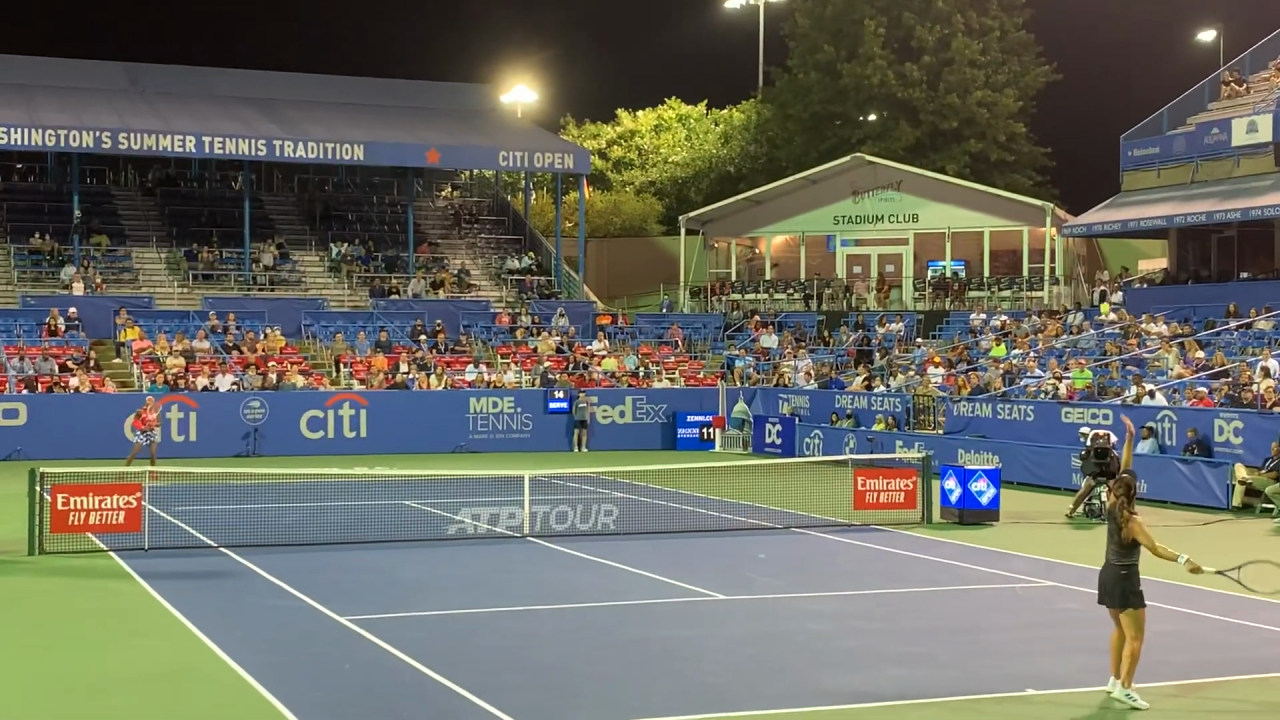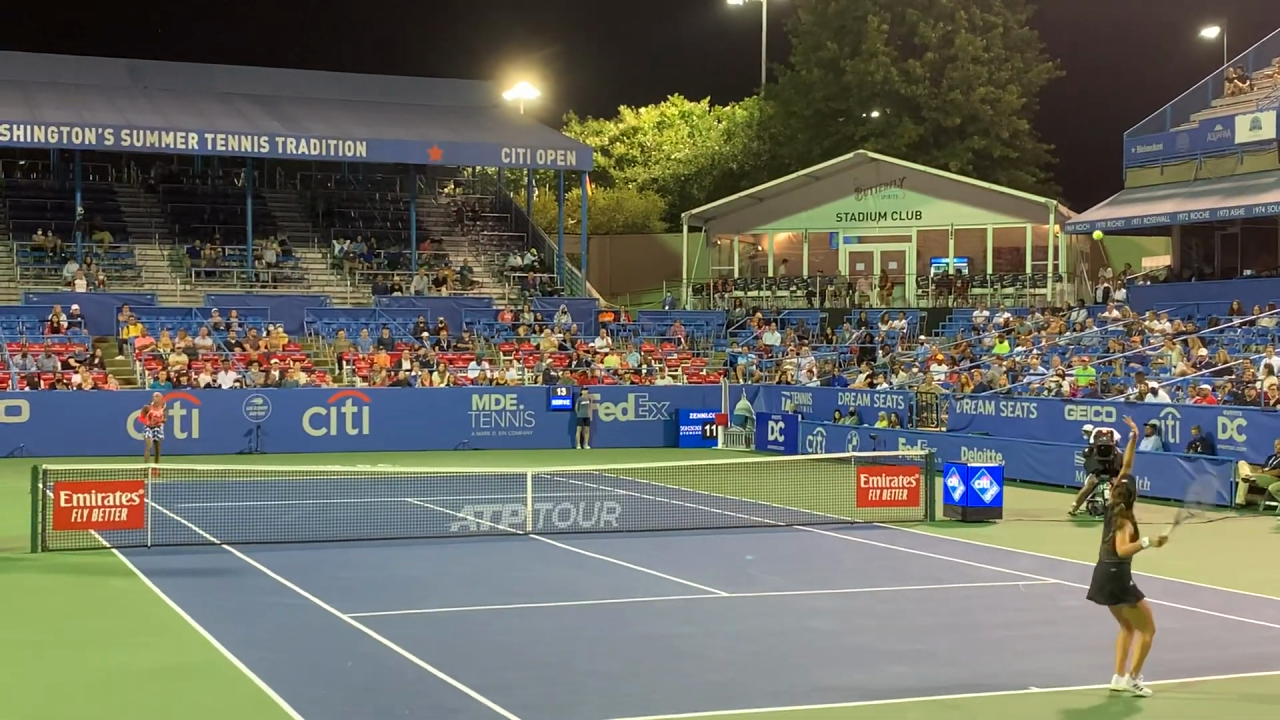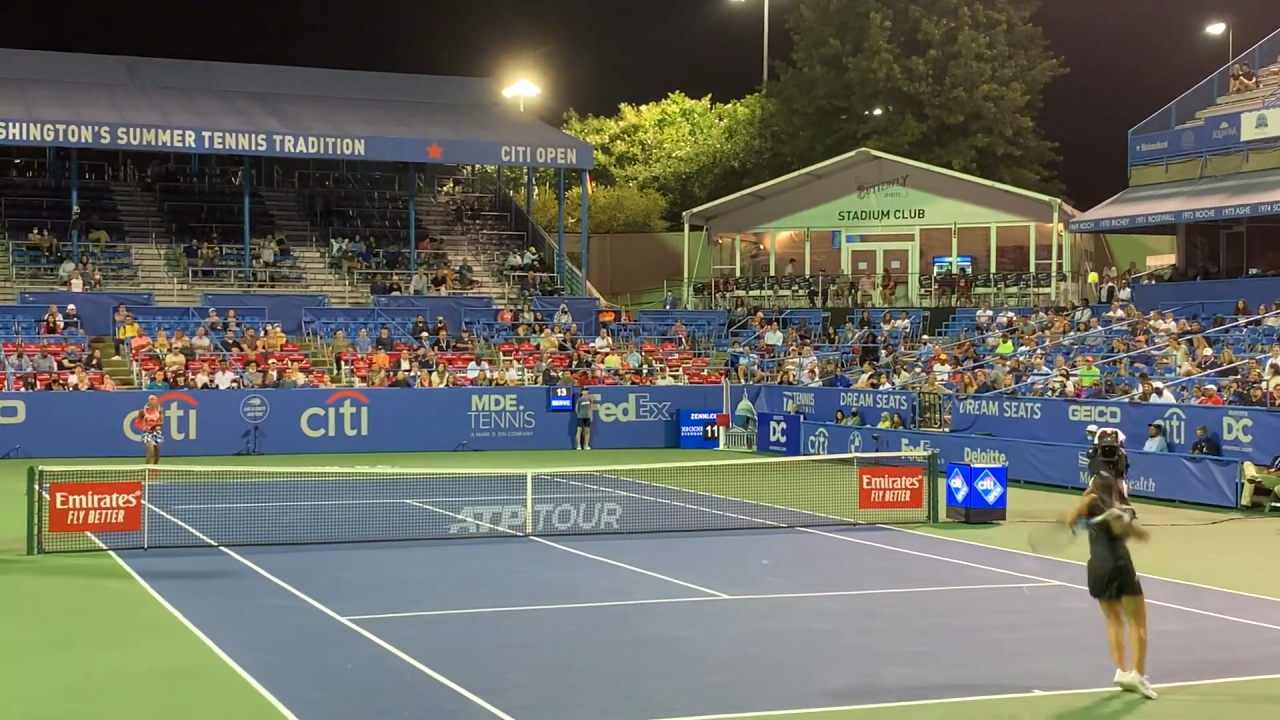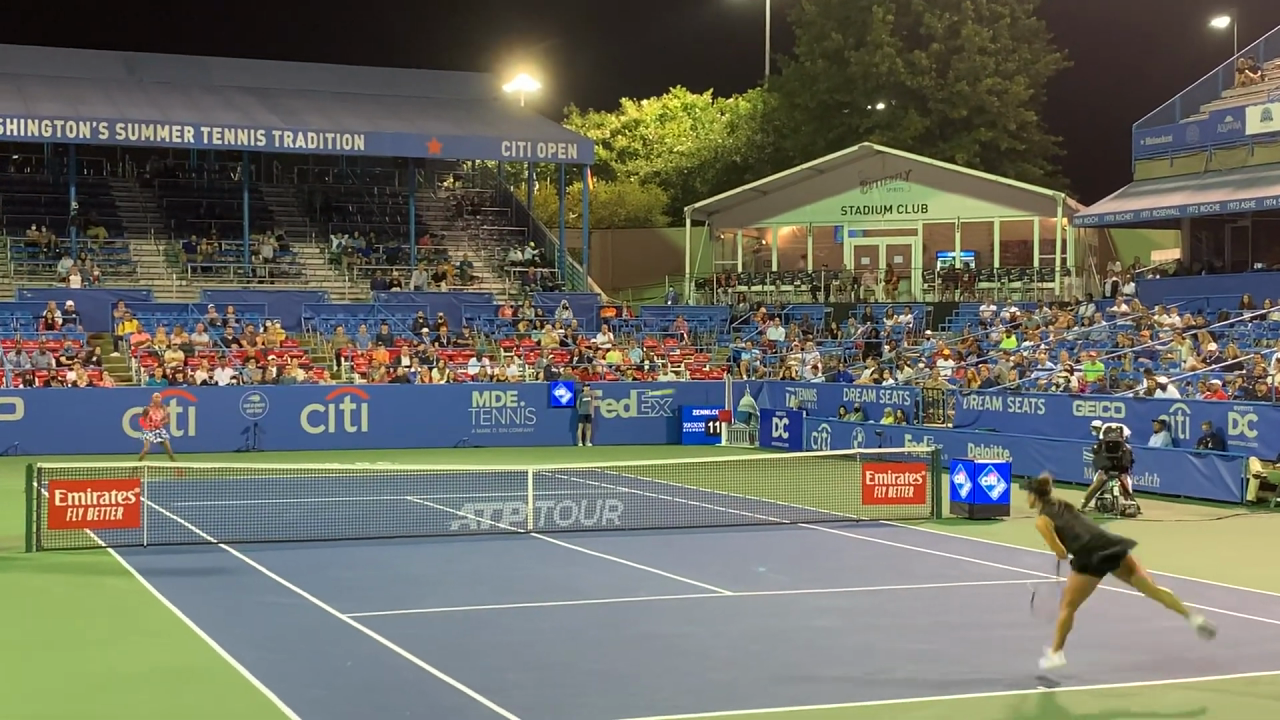
dt=0.3s
person 1, frame 1
left shoulder: (1111, 506)
right shoulder: (1132, 520)
left elbow: (1123, 470)
right elbow: (1154, 548)
right wrist: (1183, 560)
left hip: (1107, 576)
right hip: (1125, 580)
left knee: (1120, 630)
right knee: (1134, 638)
left ankle: (1114, 679)
right ankle: (1123, 687)
person 1, frame 2
left shoulder: (1112, 508)
right shoulder: (1125, 522)
left elbow: (1126, 468)
right elbow: (1123, 550)
right wrist: (1148, 542)
left hip: (1102, 576)
right hip: (1117, 579)
left knee: (1128, 628)
right knee: (1146, 629)
left ankle: (1119, 677)
right ankle: (1131, 678)
person 1, frame 3
left shoulder: (1090, 503)
right shoulder: (1117, 514)
left elbow: (1071, 518)
right elbow: (1141, 536)
right wrist: (1124, 519)
left hip: (1097, 572)
right hip: (1120, 571)
left knee: (1115, 623)
right knee: (1138, 626)
left ankle: (1121, 672)
right ankle: (1139, 675)
person 1, frame 4
left shoulder: (1042, 520)
right shoulder: (1059, 504)
left elbow: (1061, 553)
left wrist: (1060, 553)
left hip: (1090, 557)
right hip: (1109, 546)
left knee: (1067, 606)
right knee: (1150, 589)
